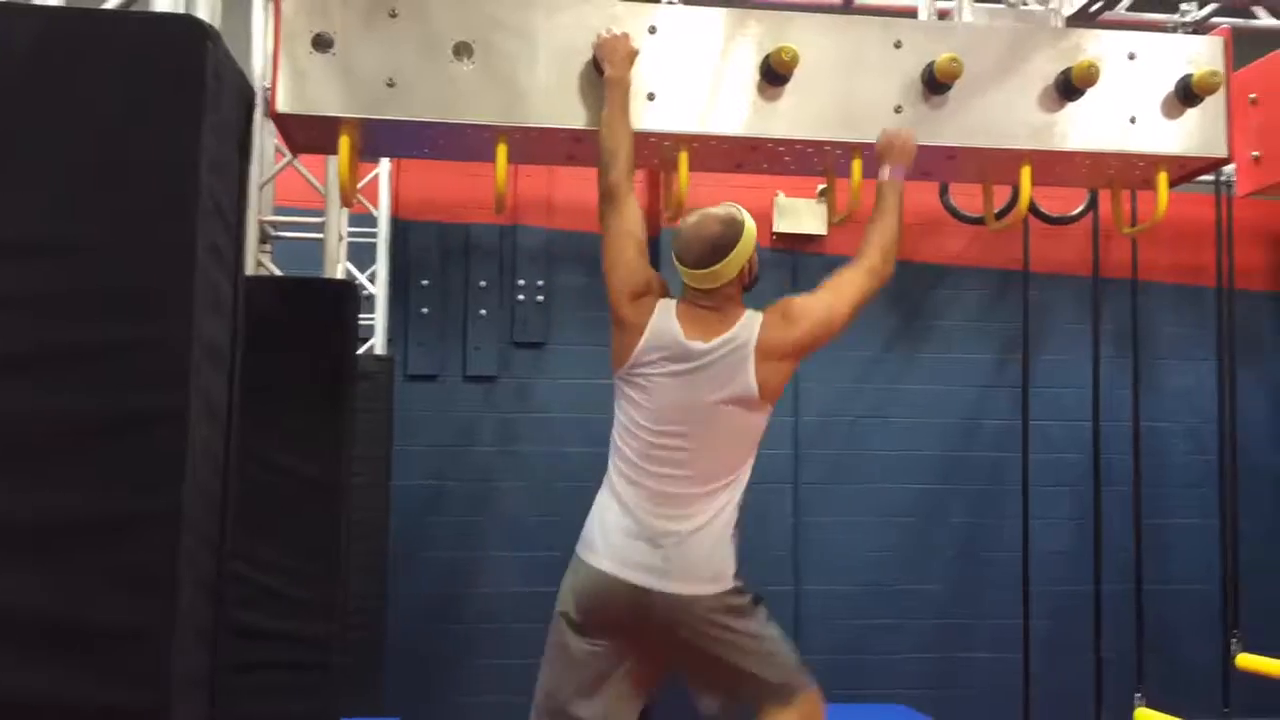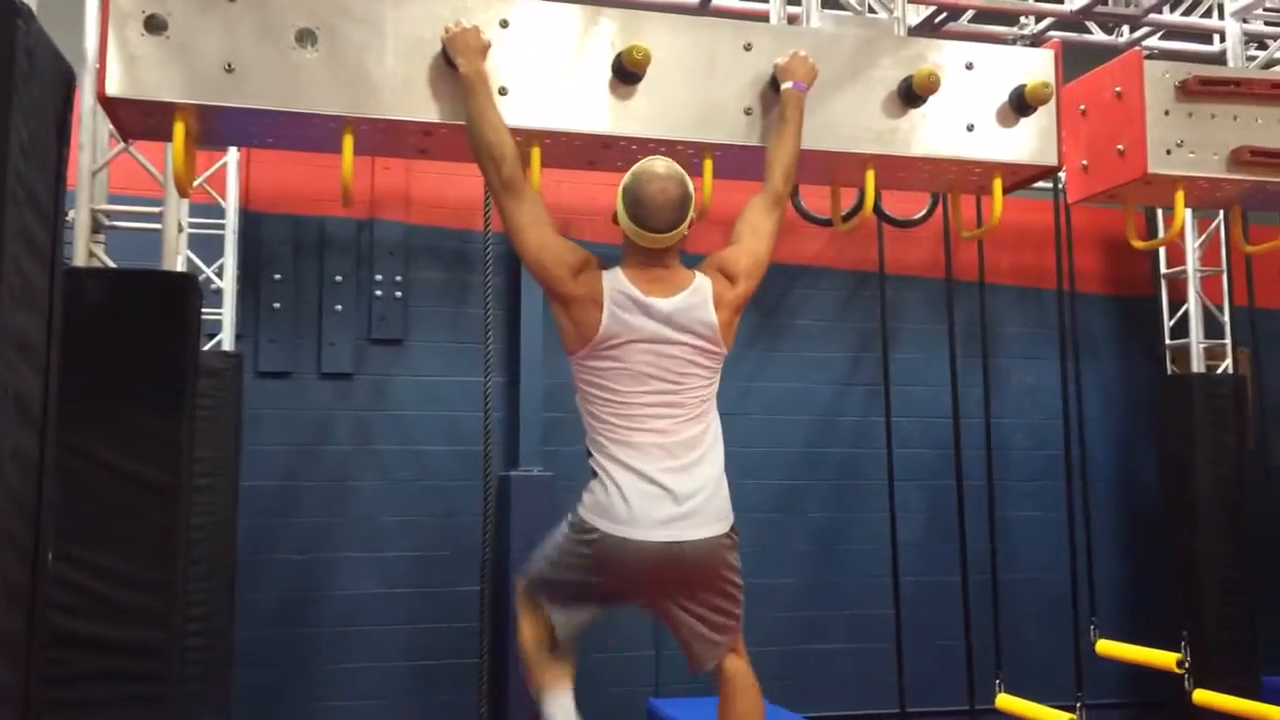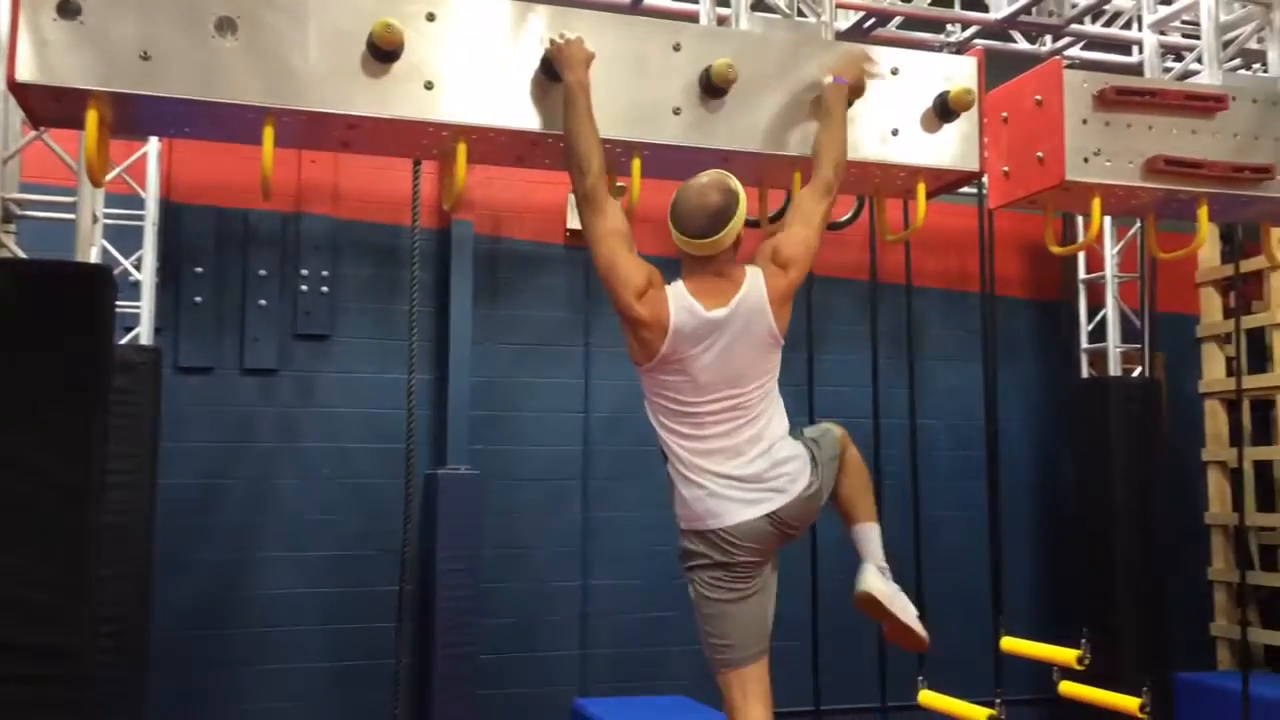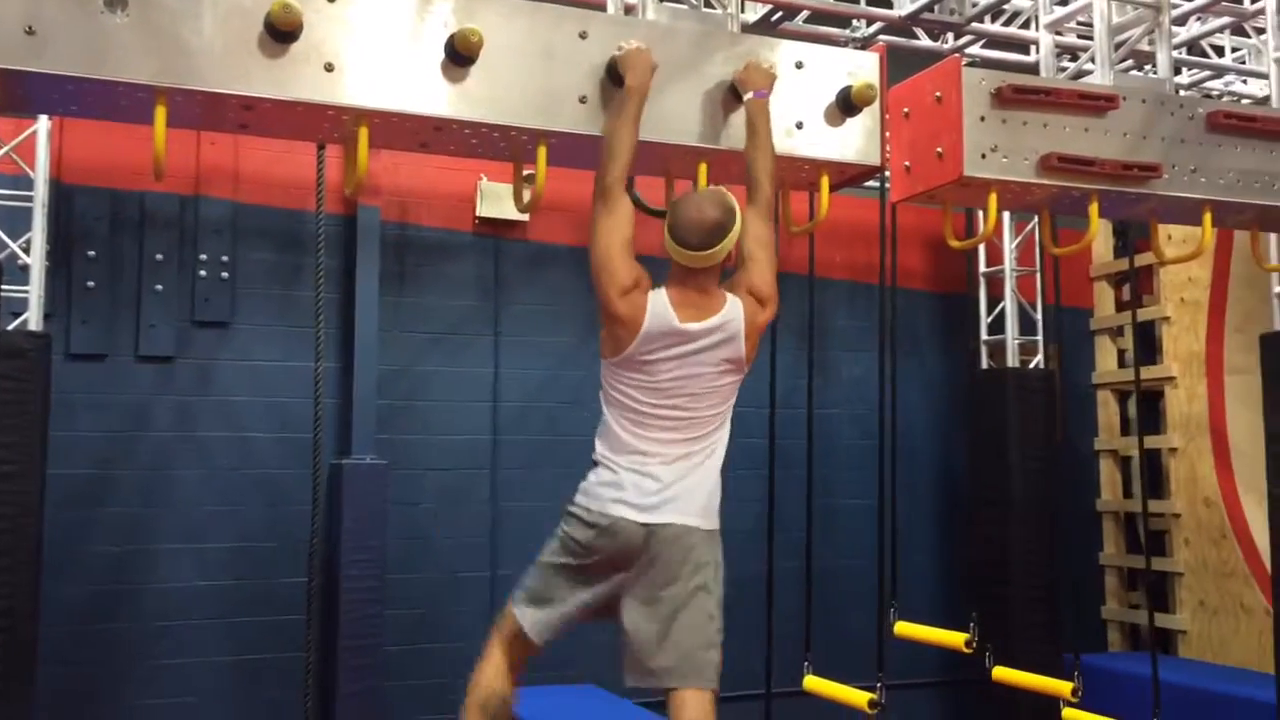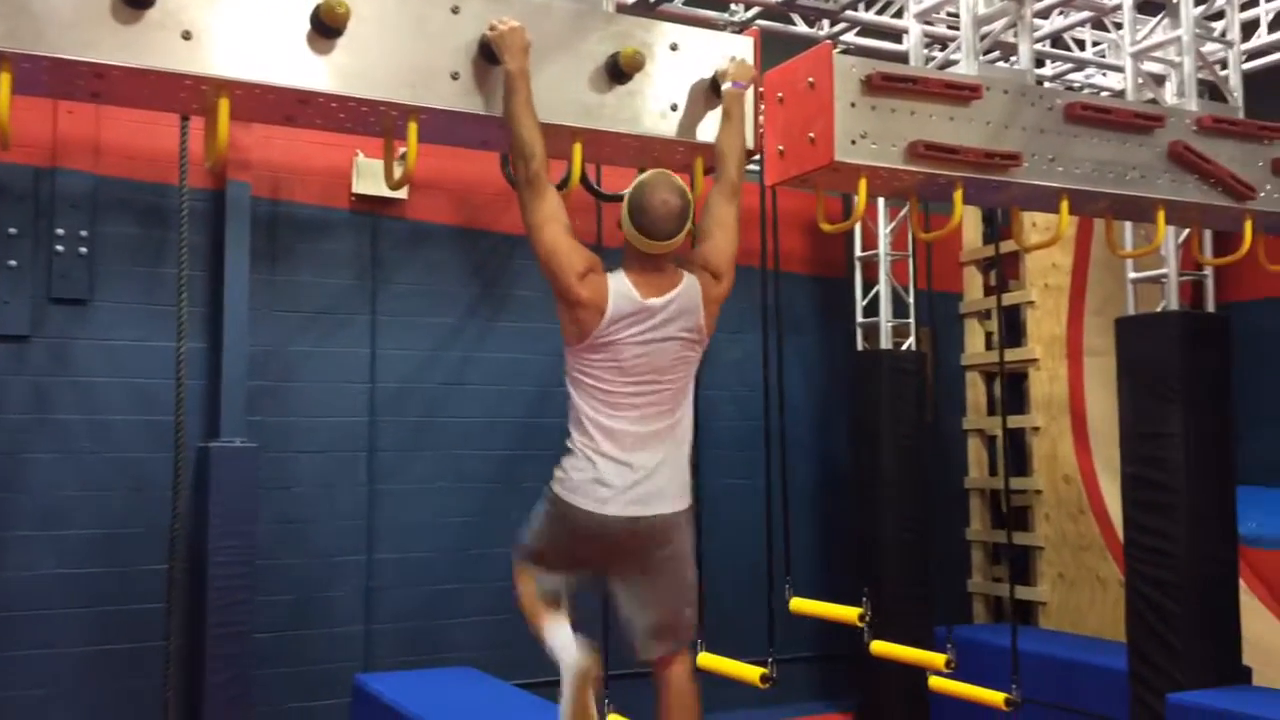
dt=1s
person 1, frame 1
left shoulder: (639, 319)
right shoulder: (774, 340)
left elbow: (614, 188)
right elbow: (873, 268)
left wrist: (616, 75)
right wrist: (892, 173)
left hip: (601, 574)
right hip: (695, 590)
person 1, frame 2
left shoulder: (583, 293)
right shoulder: (724, 292)
left elbow: (506, 180)
right elbow: (775, 194)
left wrist: (471, 69)
right wrist: (794, 91)
left hip: (614, 535)
right hip: (706, 535)
left knee: (531, 602)
person 1, frame 3
left shoulder: (645, 308)
right shoulder: (772, 286)
left elbow: (593, 192)
right elbow: (823, 182)
left wrist: (574, 82)
right wrist: (839, 88)
left hip: (719, 528)
right hip: (792, 492)
right knee: (835, 441)
right ankle: (876, 570)
person 1, frame 4
left shoulder: (628, 307)
right shoulder: (751, 315)
left elbow: (609, 190)
right elbow: (762, 202)
left wrist: (633, 87)
right wrist: (757, 101)
left hip: (602, 519)
right hip: (687, 534)
left knee: (507, 645)
person 1, frame 5
left shoulder: (587, 294)
right shoulder: (706, 294)
left elbow: (532, 177)
right elbow: (728, 189)
left wrist: (515, 66)
right wrist: (734, 96)
left hip: (585, 507)
right hip: (665, 511)
left knee: (530, 567)
right knee: (674, 660)
left ankle: (566, 646)
